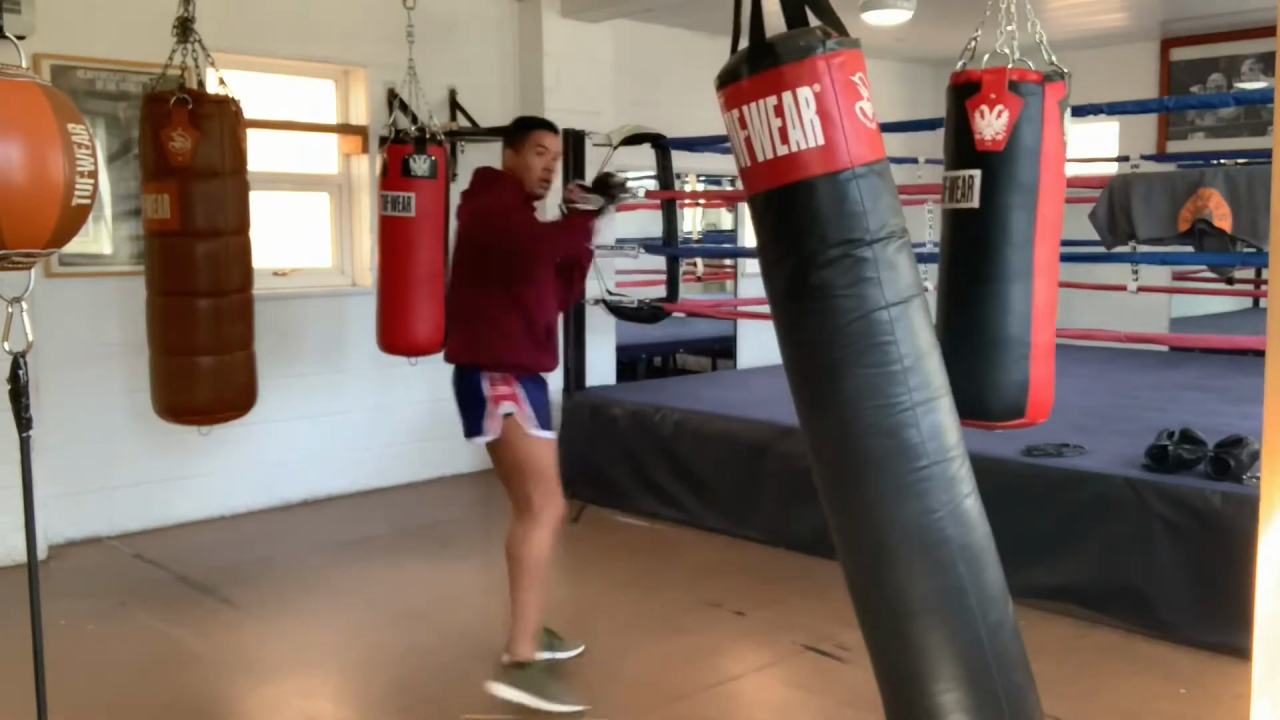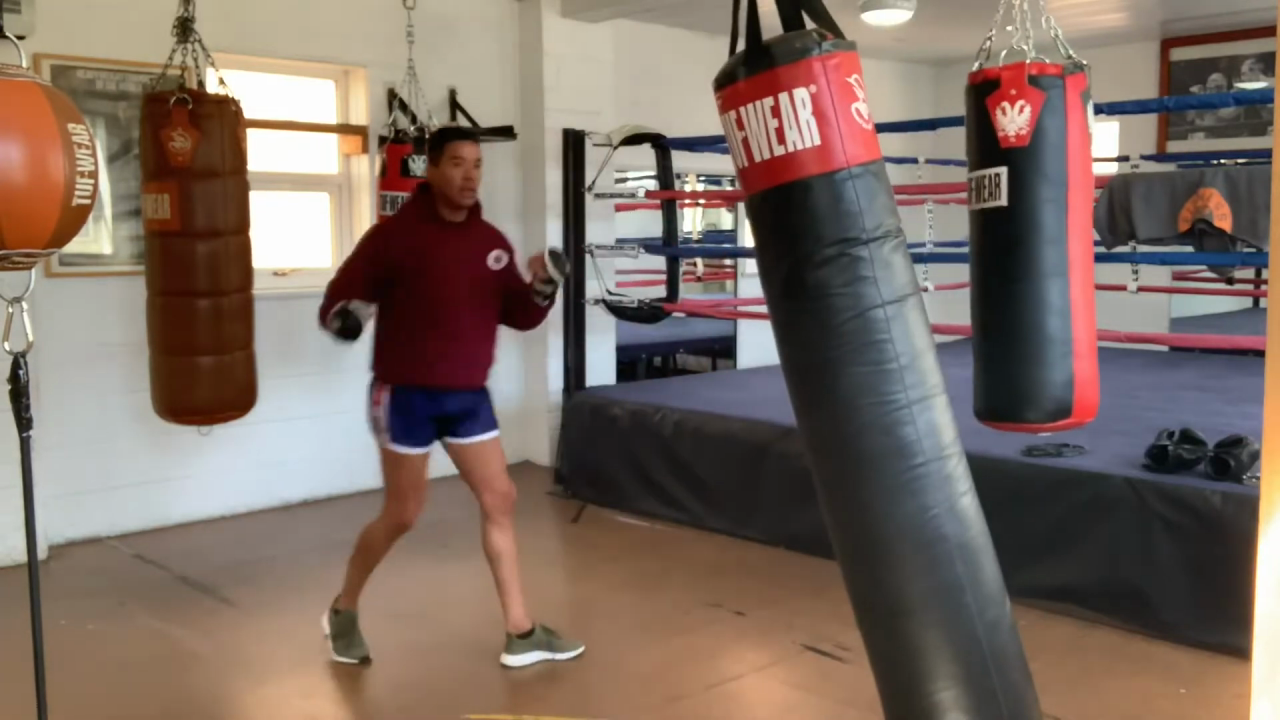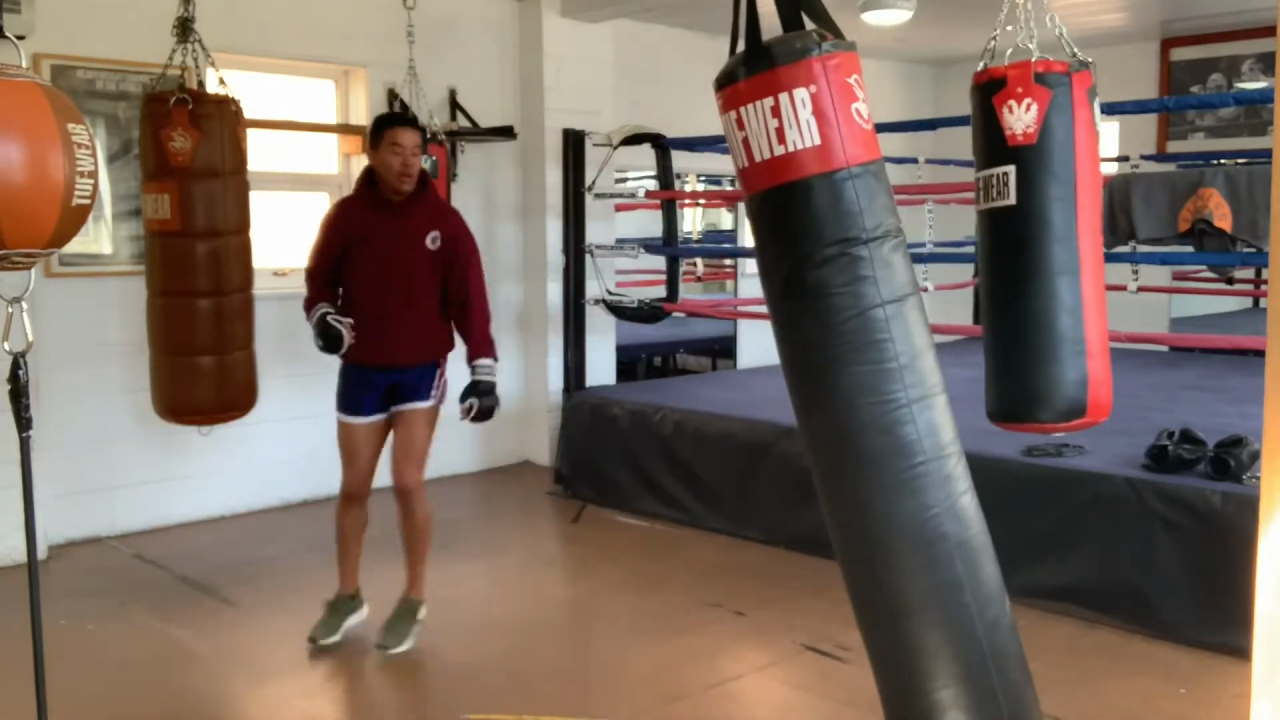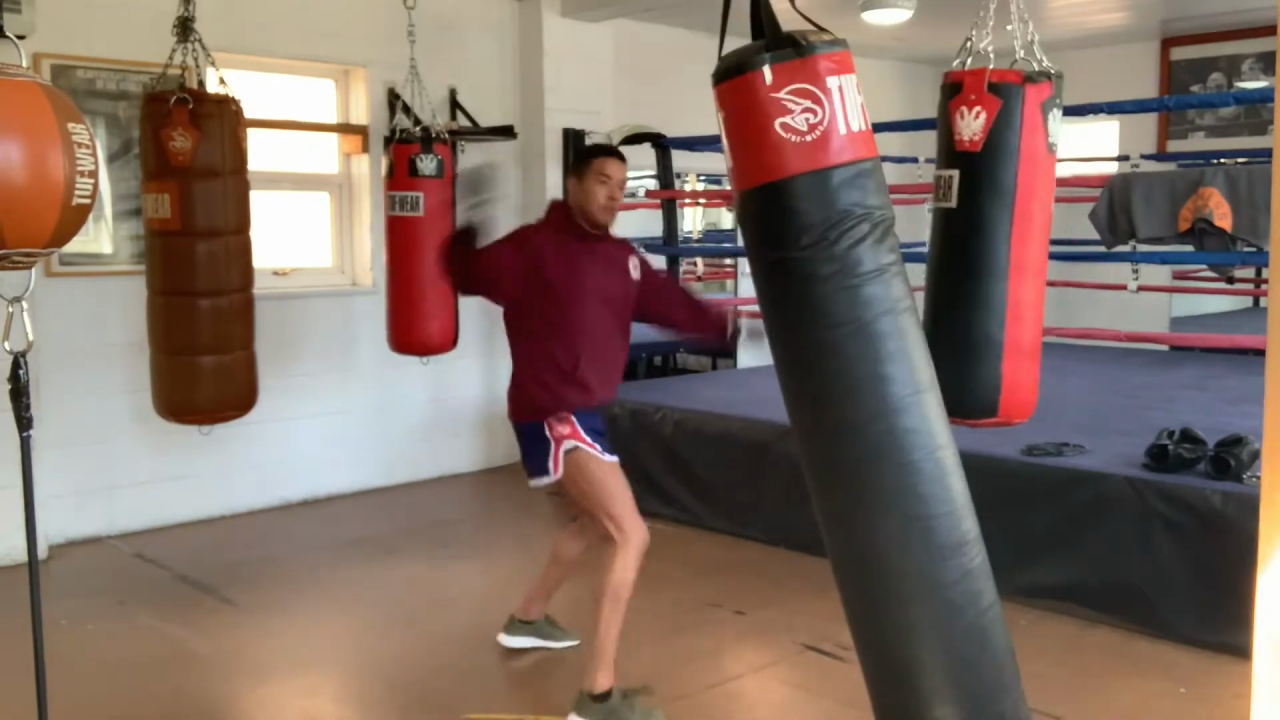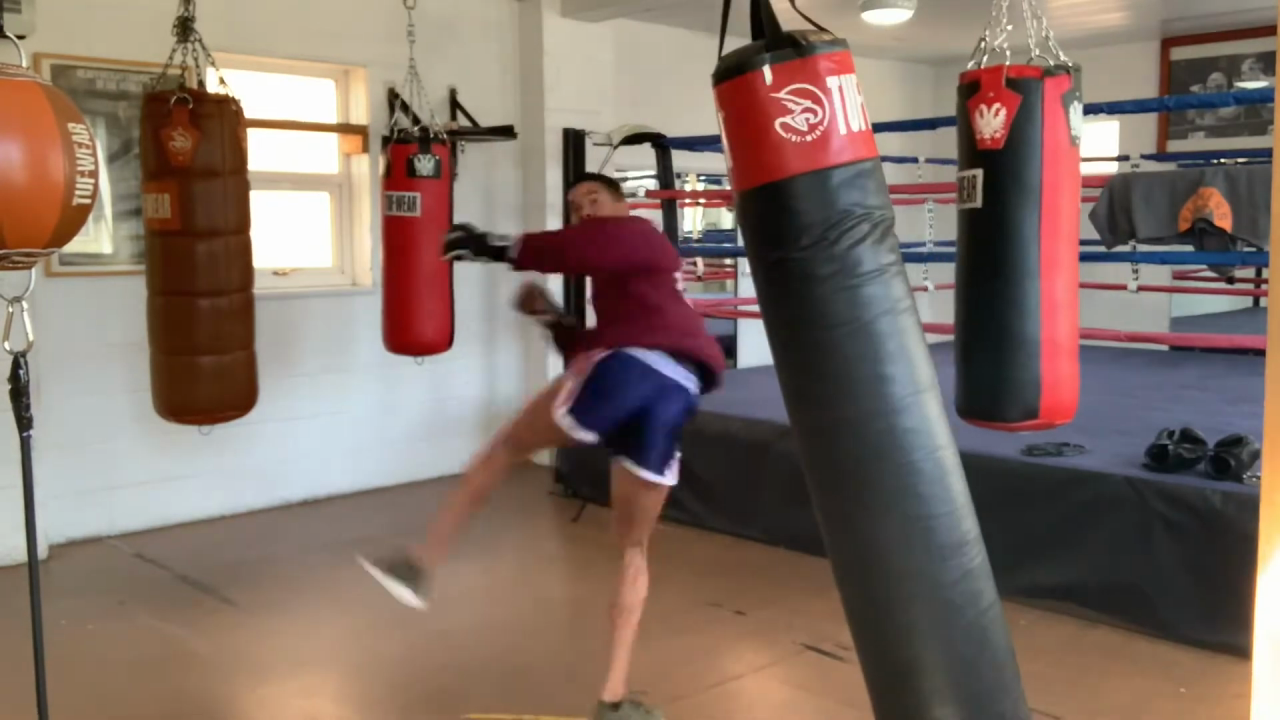
dt=0.3s
person 1, frame 1
left shoulder: (541, 230)
right shoulder: (492, 208)
left elbow: (558, 292)
right elbow: (526, 255)
left wrist: (581, 229)
right wrist: (578, 213)
left hip: (515, 377)
right hip: (499, 378)
left knee: (530, 507)
right knee: (546, 508)
left ankle: (526, 632)
right ankle: (520, 664)
person 1, frame 2
left shoulder: (491, 241)
right shoulder: (398, 233)
left elbow: (519, 313)
right elbow: (342, 292)
left wrist: (543, 287)
right wrist: (346, 314)
left hip: (467, 394)
right hip: (408, 393)
left knee: (500, 501)
right knee: (400, 517)
left ankle: (520, 632)
right ankle: (343, 609)
person 1, frame 3
left shoulder: (444, 220)
right shoulder: (347, 216)
left elbow: (470, 299)
right elbow: (322, 277)
left wrist: (482, 372)
right wrist: (328, 317)
left hip: (422, 368)
right hip: (364, 367)
left knee: (408, 483)
right knee: (354, 489)
left ankle: (413, 597)
right ankle: (346, 597)
person 1, frame 4
left shoulder: (623, 259)
right shoulder: (532, 248)
left elbow: (674, 307)
right elbow: (470, 275)
left wrist: (729, 325)
right wrist: (465, 243)
left hip: (580, 415)
right hip: (551, 417)
left knee: (592, 521)
right knee: (630, 537)
left ankle: (526, 619)
person 1, frame 5
left shoulder: (634, 237)
right shoulder: (655, 264)
left elbow: (590, 248)
left wrist: (497, 245)
right wrist: (553, 317)
left hip: (634, 367)
right hip: (672, 397)
left knee: (508, 446)
right knee: (634, 548)
left ankle: (421, 561)
